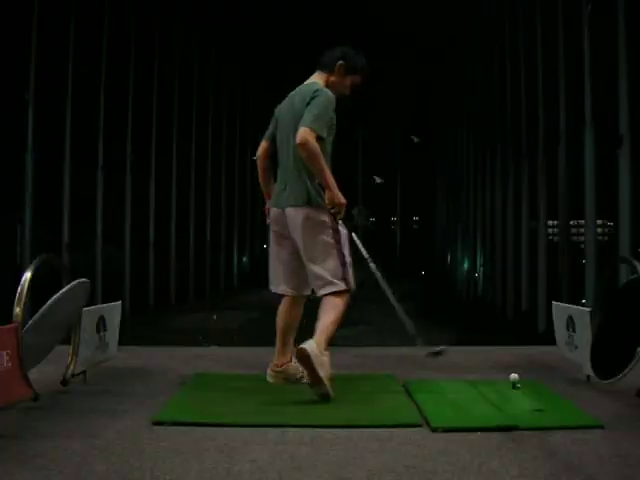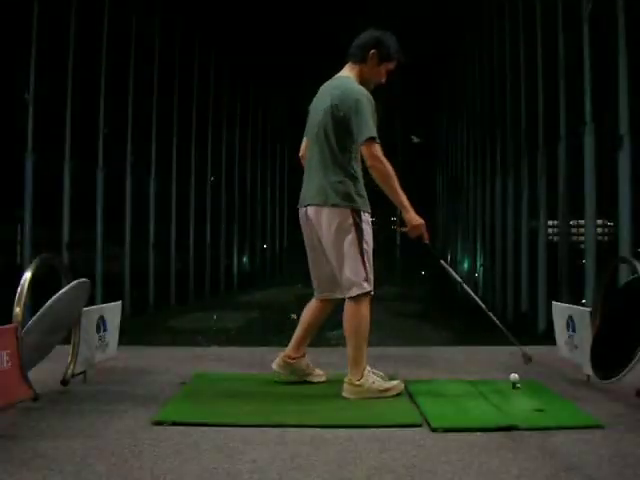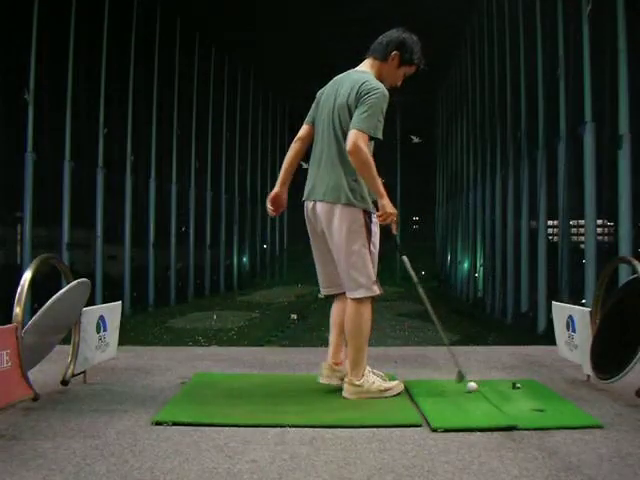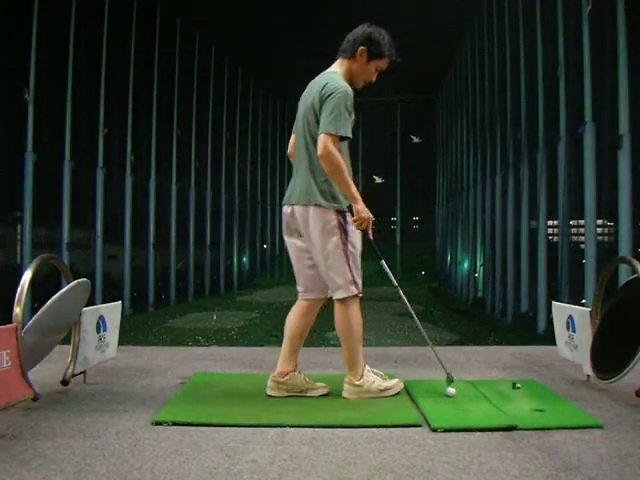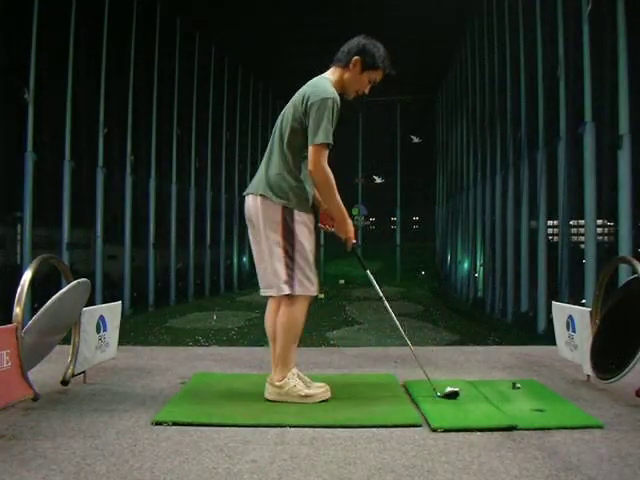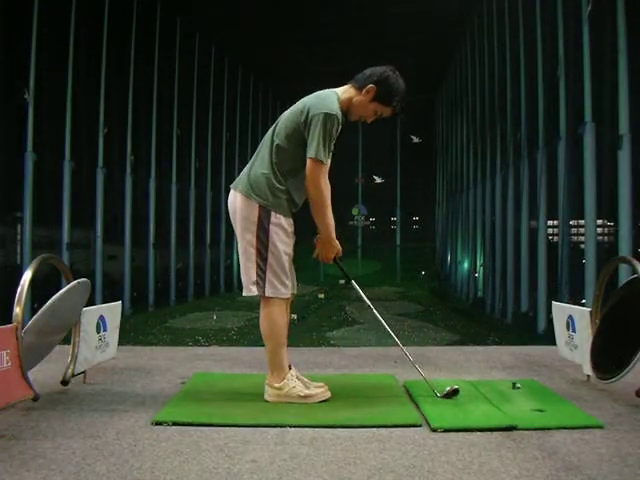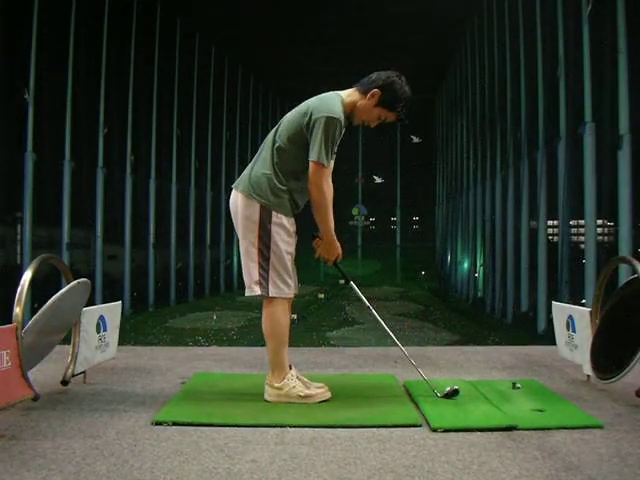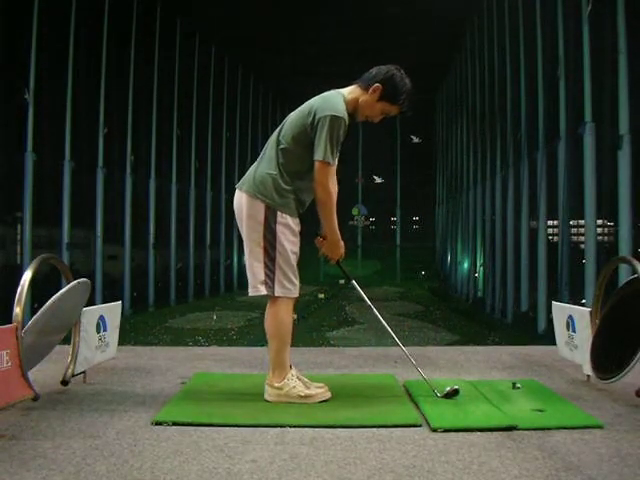
dt=0.5s
person 1, frame 1
left shoulder: (287, 101)
right shoulder: (321, 96)
left elbow: (262, 155)
right elbow: (304, 141)
left wrist: (271, 196)
right wrist: (332, 187)
left hip: (282, 206)
right hip: (312, 206)
left knee: (293, 289)
right knee: (338, 286)
left ankle: (282, 363)
right ankle: (316, 346)
person 1, frame 2
left shoulder: (324, 92)
right shoulder: (356, 95)
left elbow: (304, 153)
right elbow: (374, 158)
right wrist: (407, 209)
left hip: (312, 204)
right hip: (341, 205)
left knee: (327, 291)
right knee: (359, 291)
left ankle: (293, 357)
right ankle: (358, 377)
person 1, frame 3
left shoulder: (332, 85)
right shoulder: (374, 90)
left elbow: (301, 139)
right elbow: (355, 146)
left wrist: (281, 185)
right wrist: (383, 198)
left hip: (316, 200)
right hip: (349, 203)
left knee: (343, 288)
right knee: (361, 289)
left ankle: (336, 361)
right ankle: (358, 377)
person 1, frame 4
left shoulder: (314, 86)
right shoulder: (339, 89)
left elbow: (294, 149)
right elbow: (326, 150)
right wrist: (357, 201)
left hip: (297, 203)
right hip: (324, 207)
left knee: (312, 294)
right knee: (346, 291)
left ankle: (284, 373)
right ankle: (357, 378)
person 1, frame 5
left shoulder: (315, 90)
right shoulder: (326, 95)
right elbow: (317, 166)
left wrist: (325, 208)
right wrist: (343, 217)
left hip: (267, 198)
right hip: (281, 202)
left knee: (283, 292)
right knee: (297, 291)
left ankle: (282, 374)
right ankle: (282, 379)
person 1, frame 6
left shoulder: (326, 105)
right shoulder: (328, 110)
left elbow: (321, 179)
right elbow: (313, 180)
left wrist: (330, 232)
right wrist: (327, 235)
left hip: (264, 200)
right hip: (261, 201)
left knee: (281, 292)
right knee: (274, 292)
left ankle: (282, 373)
right ankle: (278, 381)
person 1, frame 7
left shoulder: (332, 109)
right shoulder: (330, 113)
left elbow: (325, 180)
right elbow: (315, 183)
left wrist: (329, 234)
right wrist: (328, 238)
left hip: (265, 200)
right hip: (262, 201)
left knee: (283, 291)
right knee: (277, 292)
left ankle: (283, 374)
right ankle: (279, 381)
person 1, frame 8
left shoulder: (333, 107)
right shoulder: (334, 112)
left elbow: (328, 180)
right elbow: (322, 183)
left wrist: (330, 233)
right wrist: (334, 237)
left hip: (265, 199)
right hip: (268, 202)
left knee: (283, 291)
right knee: (282, 291)
left ankle: (282, 373)
right ankle: (279, 381)
